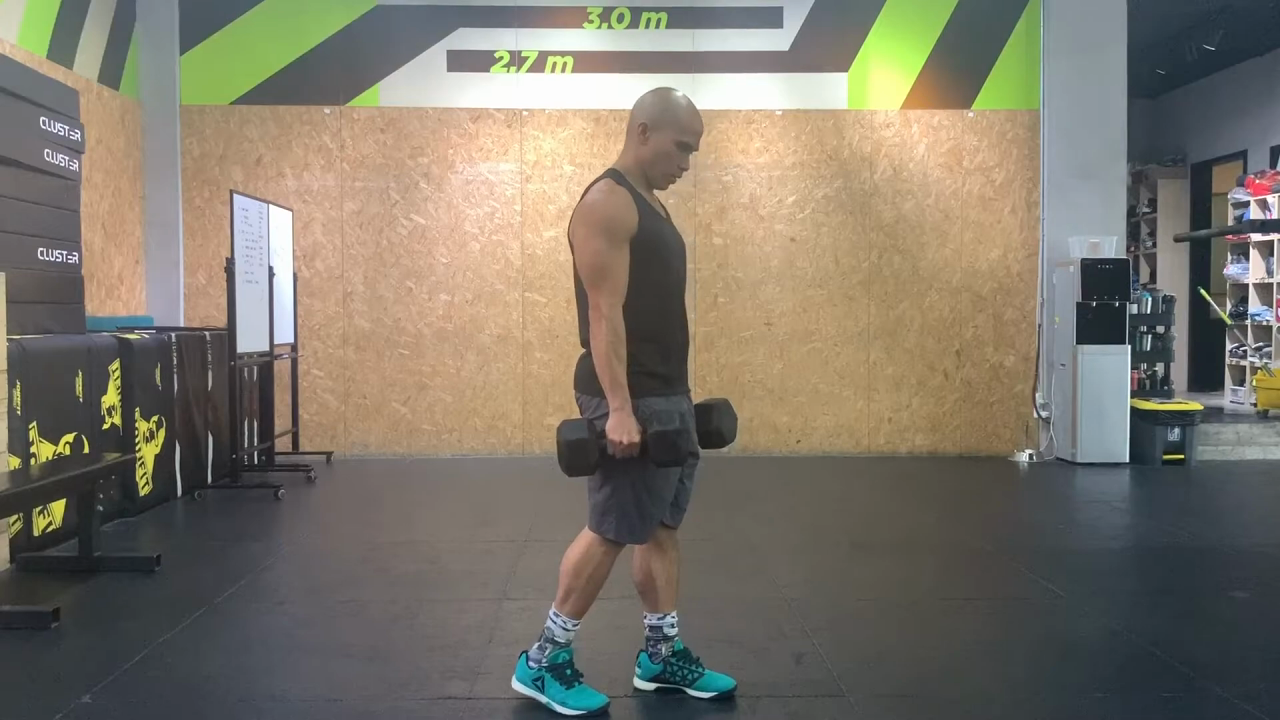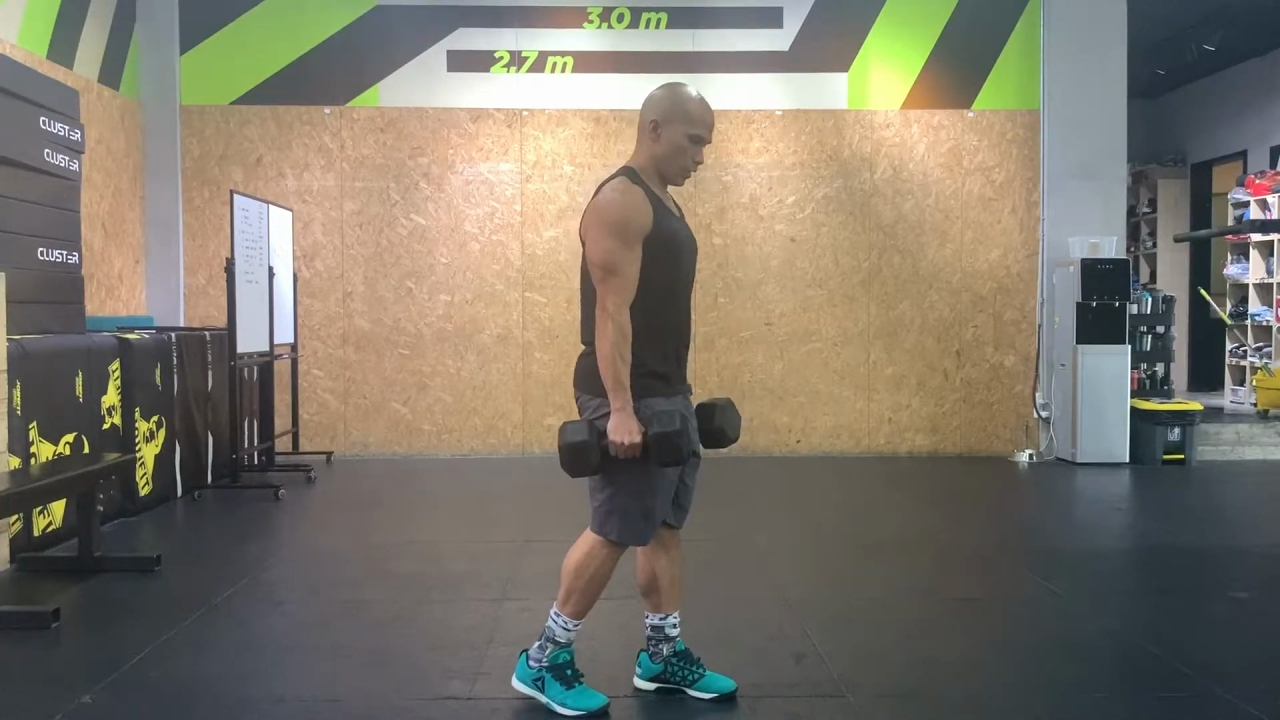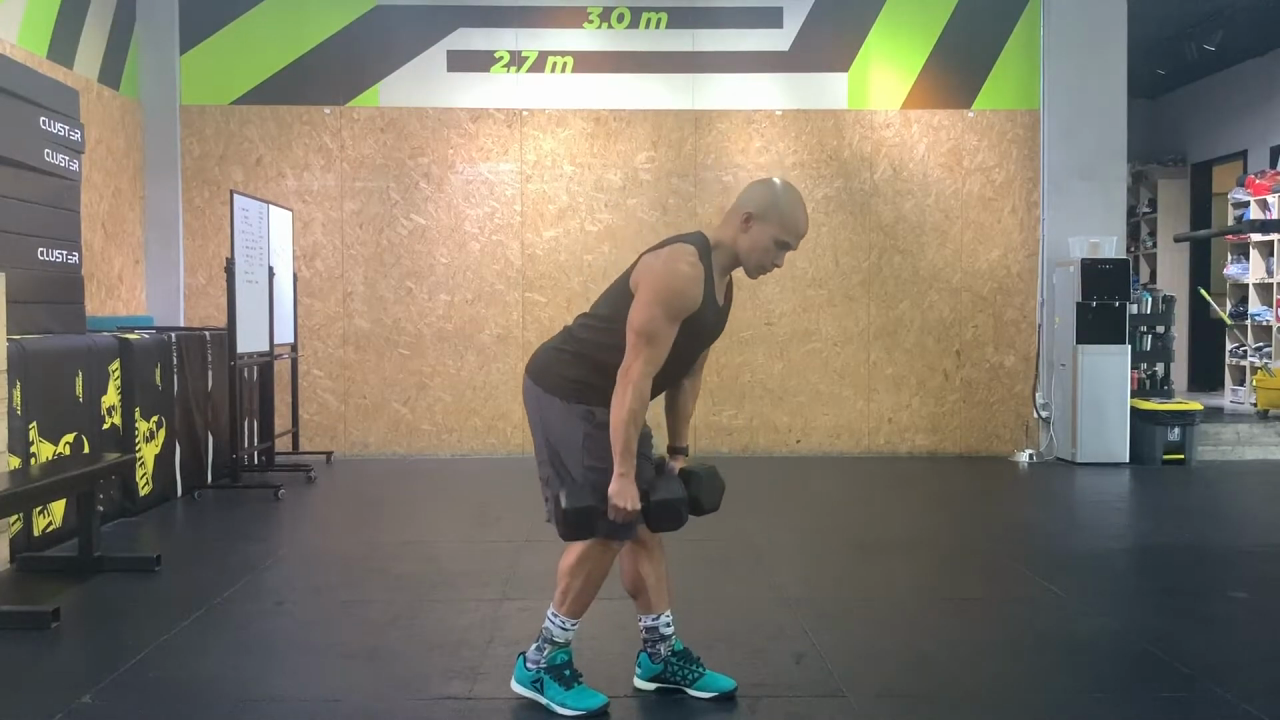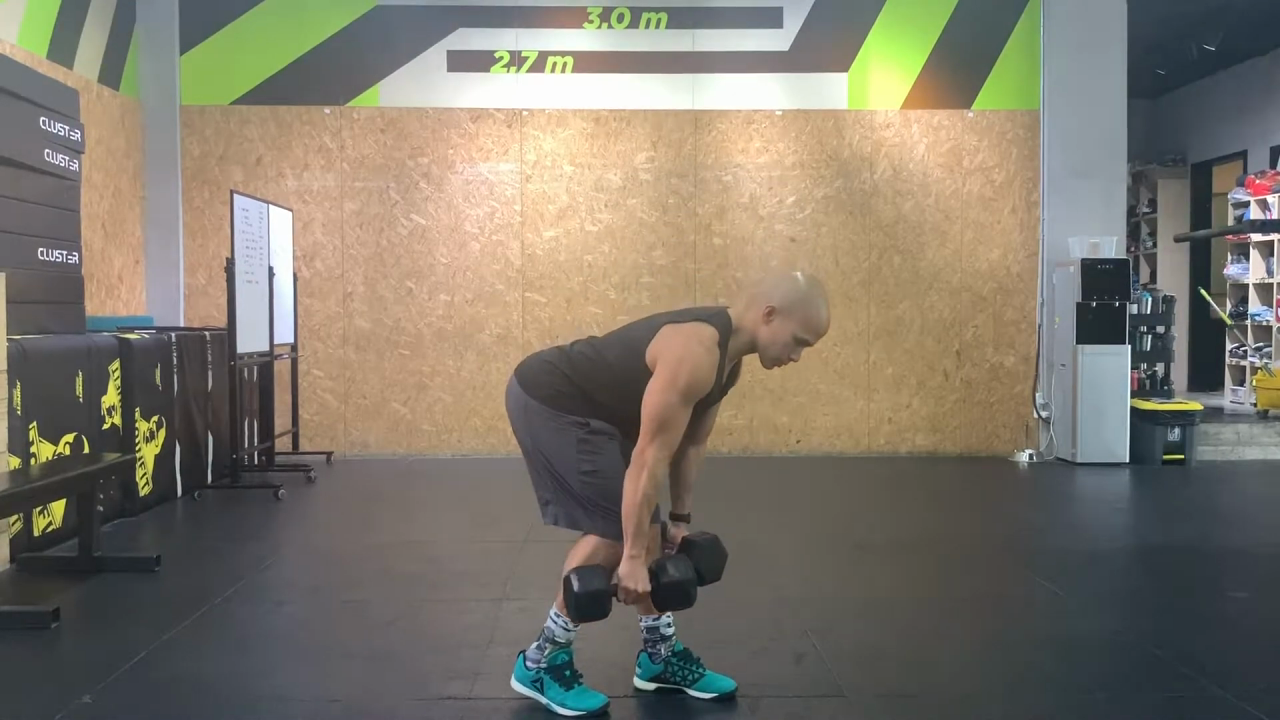
dt=1s
person 1, frame 1
left shoulder: (650, 205)
right shoulder: (607, 203)
right elbow: (605, 313)
right wrist: (618, 407)
left hip: (668, 393)
right hip: (628, 399)
left knee: (661, 526)
right knee: (612, 530)
left ankle: (662, 654)
right ankle: (544, 661)
person 1, frame 2
left shoulder: (664, 204)
right shoulder: (620, 202)
right elbow: (612, 313)
left wrist: (679, 393)
right wrist: (621, 410)
left hip: (666, 394)
right hip: (628, 398)
left knee: (665, 525)
right knee: (618, 530)
left ankle: (663, 655)
right ankle: (544, 661)
person 1, frame 3
left shoulder: (721, 283)
right shoulder: (678, 271)
left elbow: (686, 374)
right elbow: (635, 375)
left wrist: (678, 453)
right wrist: (622, 475)
left hip: (602, 398)
right hip: (566, 392)
left knee: (643, 524)
right knee: (605, 527)
left ankle: (661, 655)
right ankle: (541, 663)
person 1, frame 4
left shoulder: (727, 357)
right shoulder: (696, 352)
left elbow: (690, 444)
right elbow: (650, 457)
left wrist: (680, 520)
right wrist: (632, 559)
left hip: (590, 408)
right hip: (547, 401)
left knee: (644, 526)
right knee: (612, 529)
left ankle: (660, 655)
right ankle: (542, 662)
